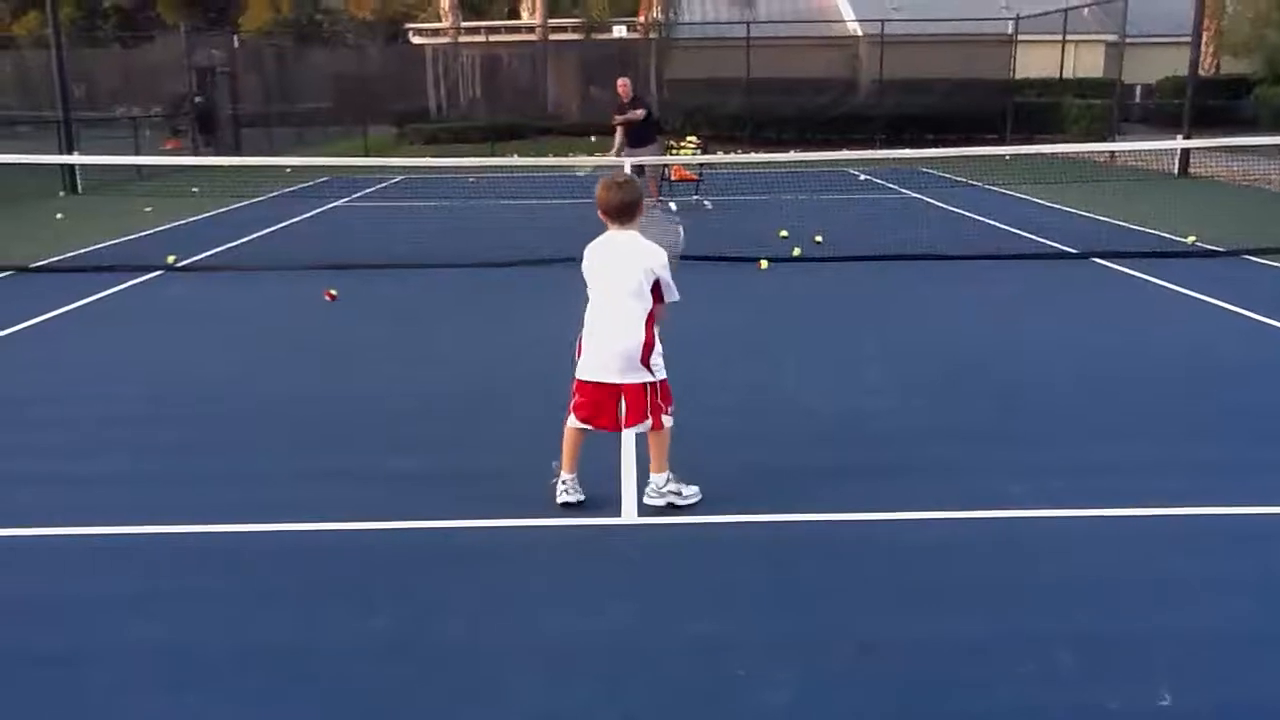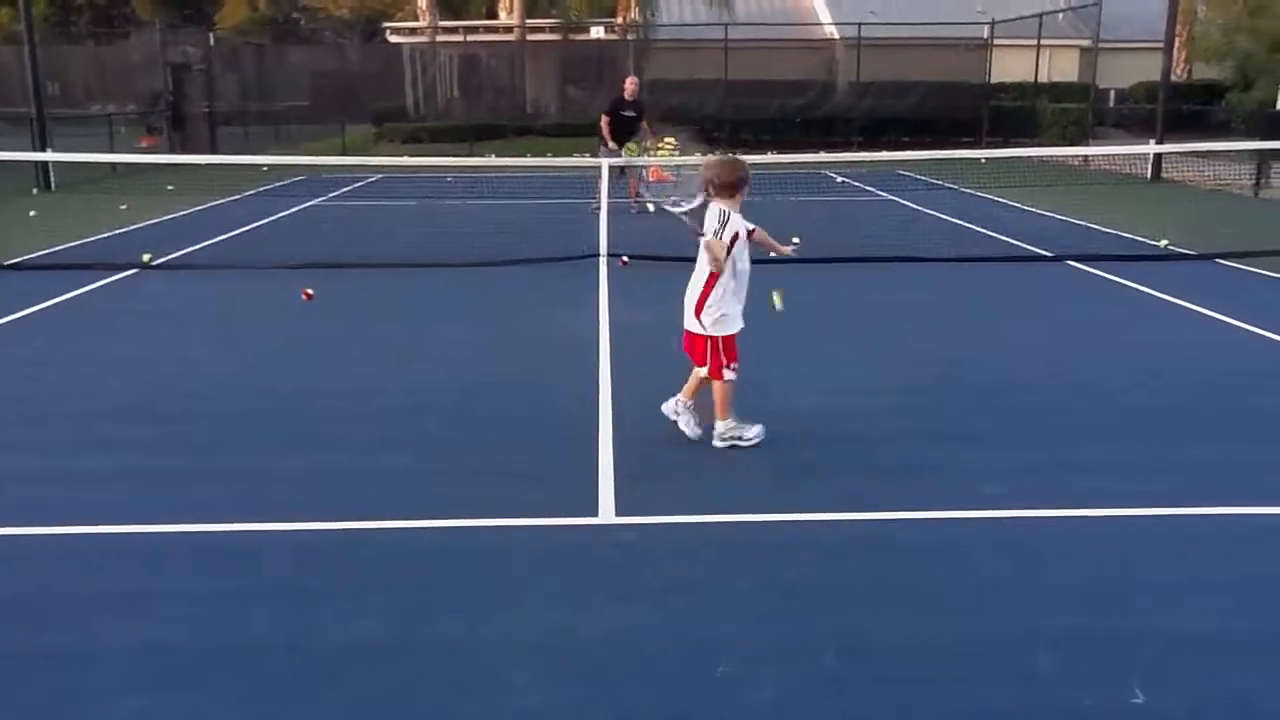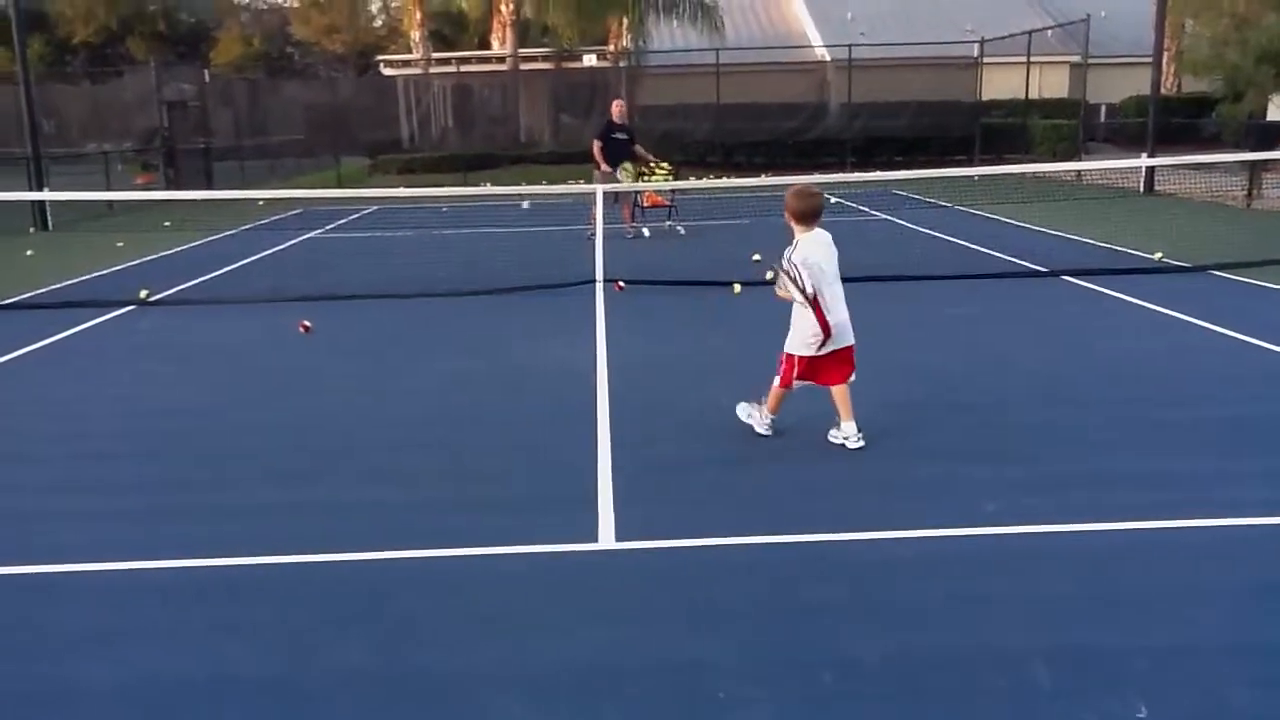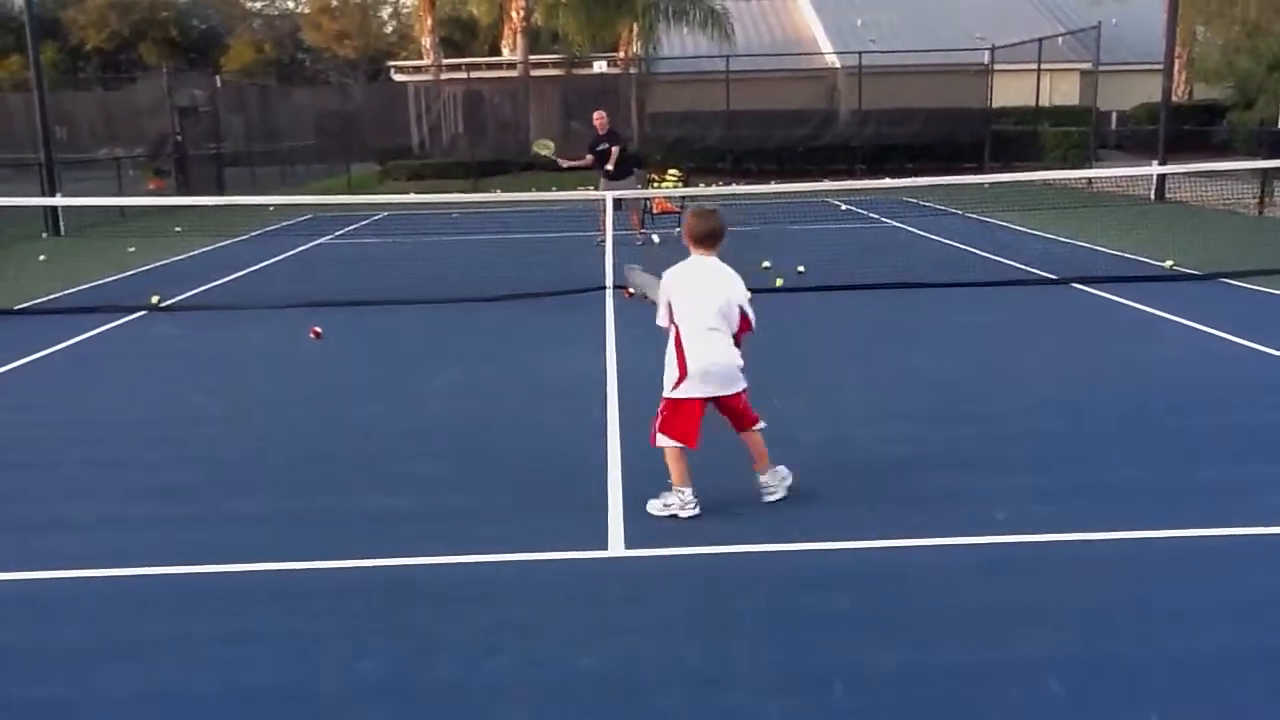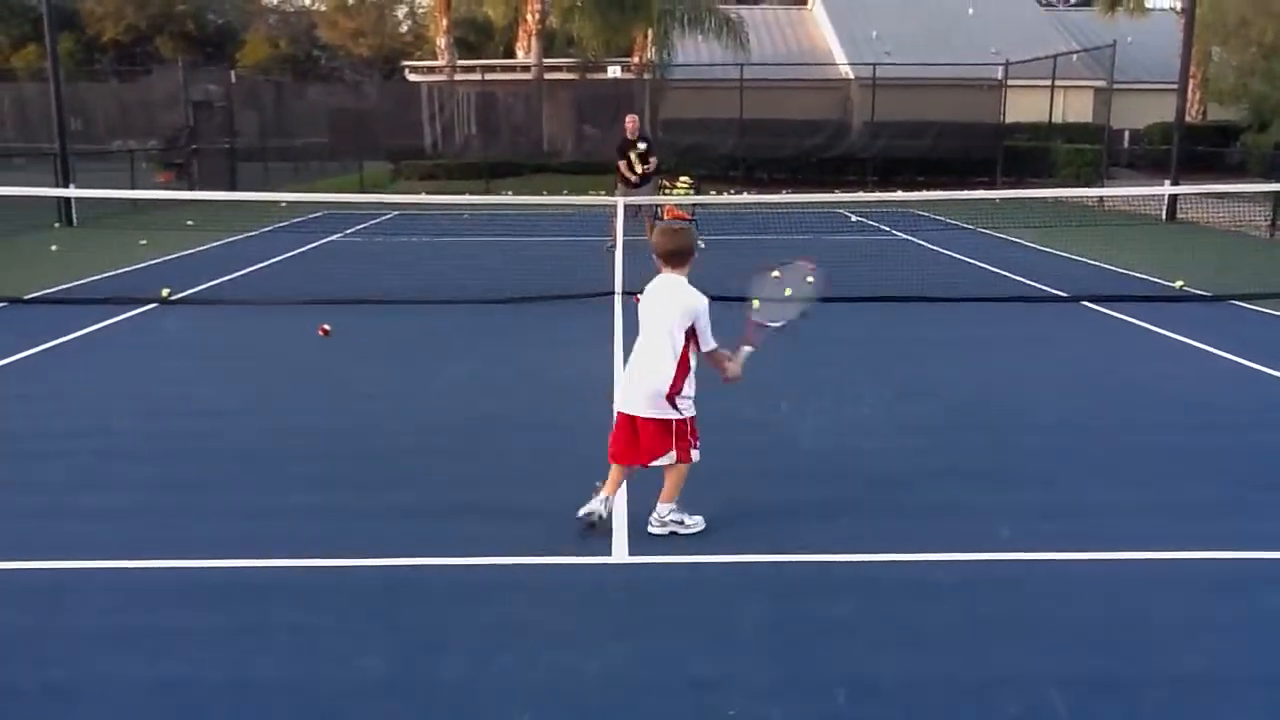
dt=1s
person 1, frame 1
left shoulder: (592, 251)
right shoulder: (655, 255)
right elbow: (661, 305)
left hip: (595, 347)
right hip: (637, 350)
left knee: (579, 415)
right knee: (657, 416)
left ankle: (567, 483)
right ankle: (660, 483)
person 1, frame 2
left shoulder: (729, 216)
right shoulder: (724, 216)
left elbow: (754, 233)
right elbow: (713, 241)
left wrist: (778, 248)
right wrist: (716, 257)
left hip: (705, 304)
right hip: (713, 308)
left knee: (709, 362)
right knee: (723, 367)
left ankle: (682, 403)
right ankle: (725, 427)
person 1, frame 3
left shoulder: (794, 256)
right shoulder: (825, 238)
left elbow: (805, 296)
left wrist: (784, 293)
left hip: (810, 328)
right hip: (839, 322)
left knee: (787, 374)
right knee: (838, 376)
left ankle: (765, 417)
right ankle: (849, 430)
person 1, frame 4
left shoulder: (672, 277)
right shoulder: (733, 279)
left elbow: (668, 323)
right elbow: (744, 328)
left hip: (689, 369)
right hip: (727, 365)
left knee: (668, 430)
right knee: (746, 423)
left ankle: (683, 496)
right ankle: (770, 478)
person 1, frame 5
left shoulder: (650, 291)
right shoulder: (695, 300)
right elbow: (707, 349)
left wrist: (720, 357)
right wrist: (728, 366)
left hip: (633, 384)
right hip: (667, 389)
left knee: (627, 449)
right knee: (683, 451)
left ankle: (603, 500)
right ankle: (665, 514)
